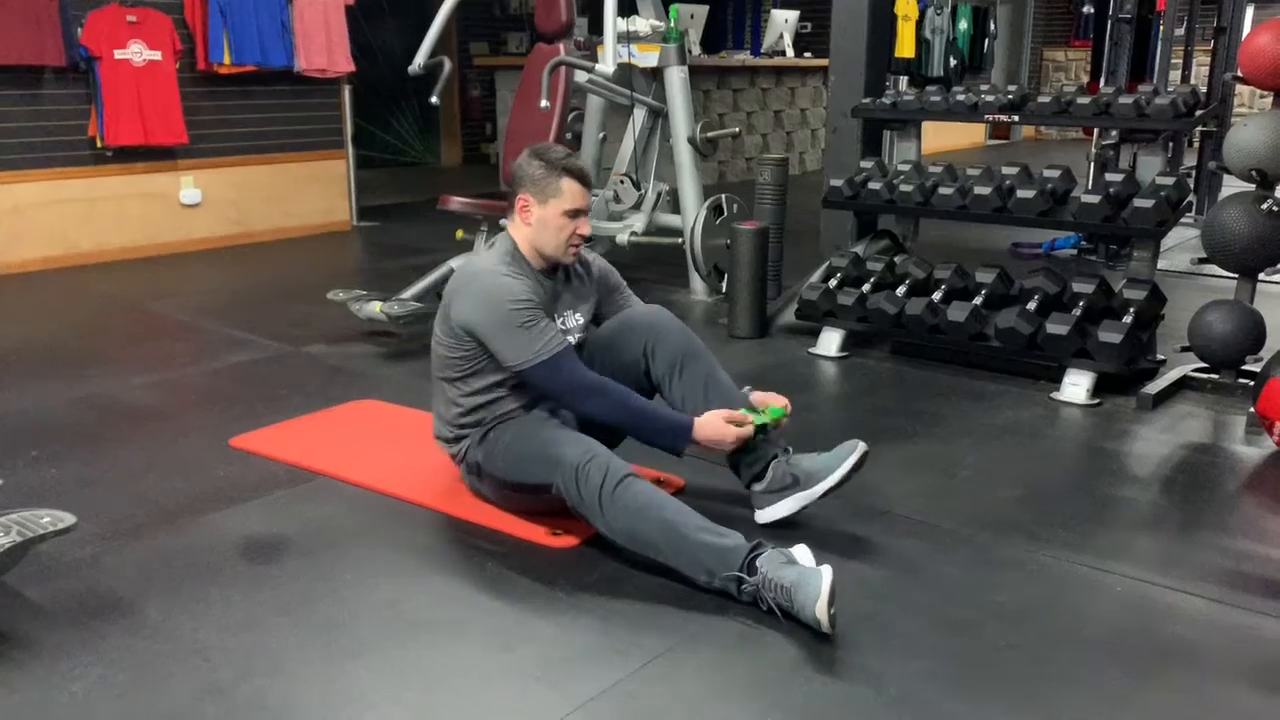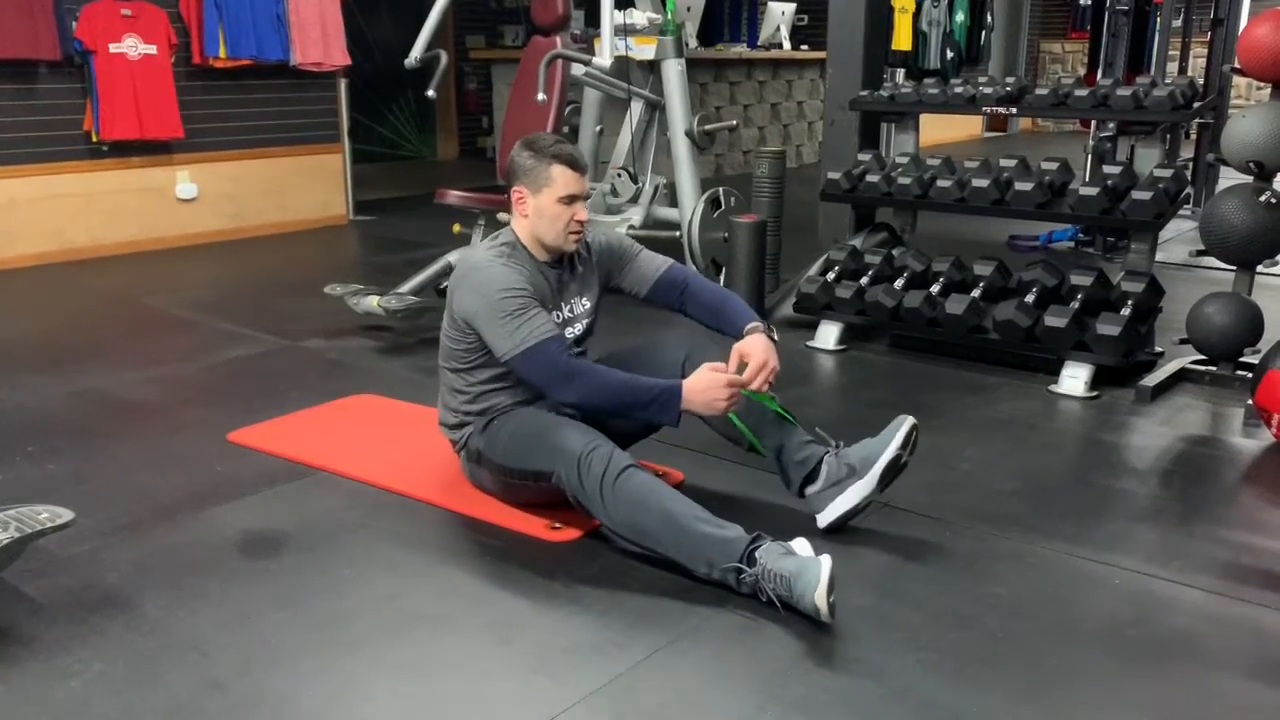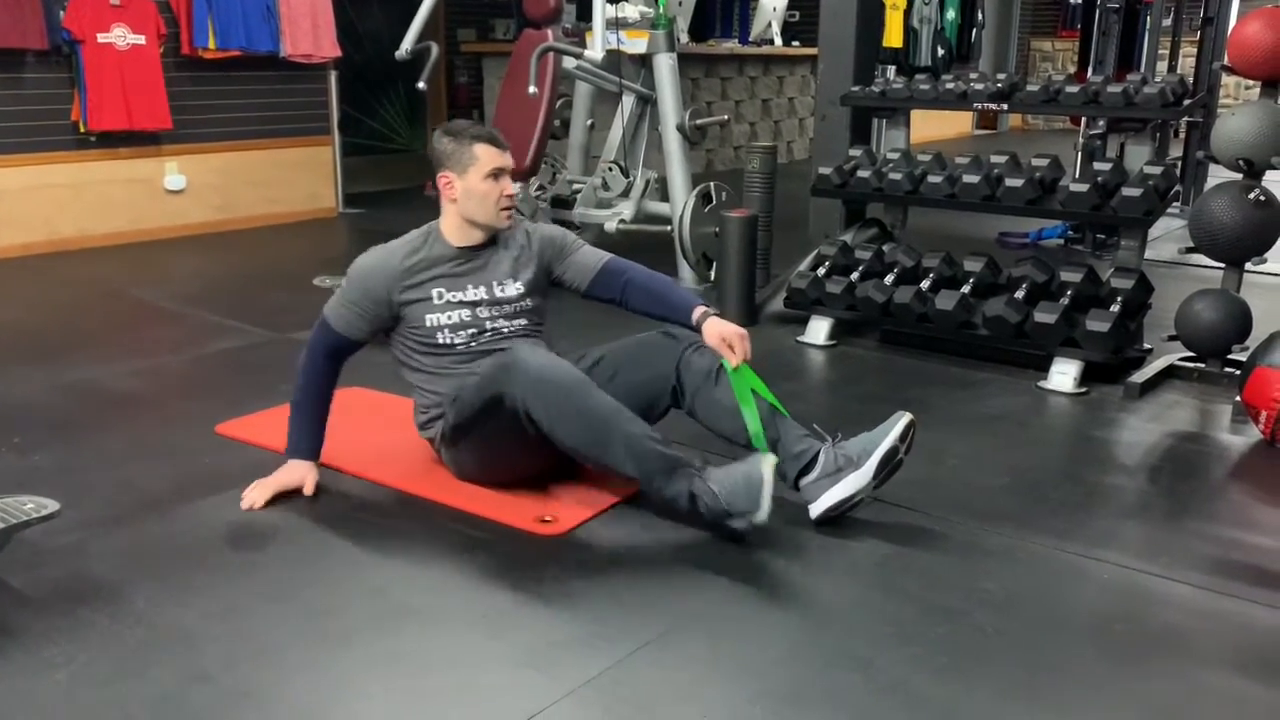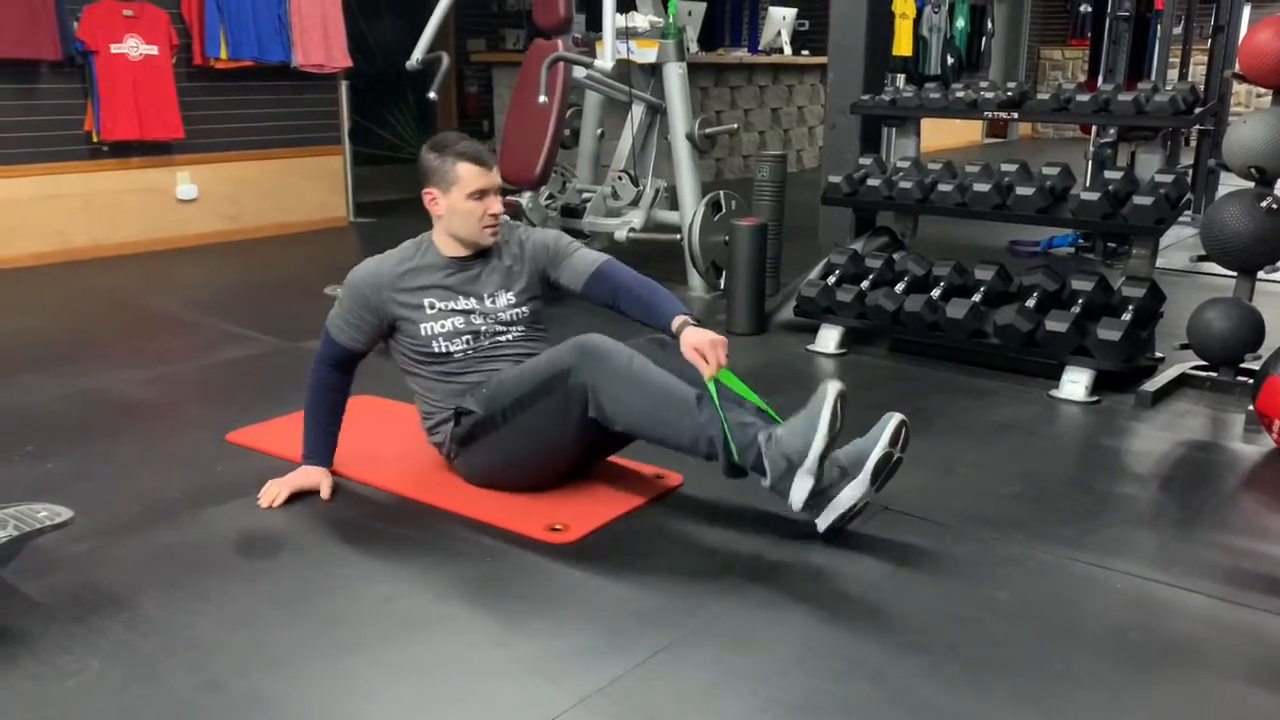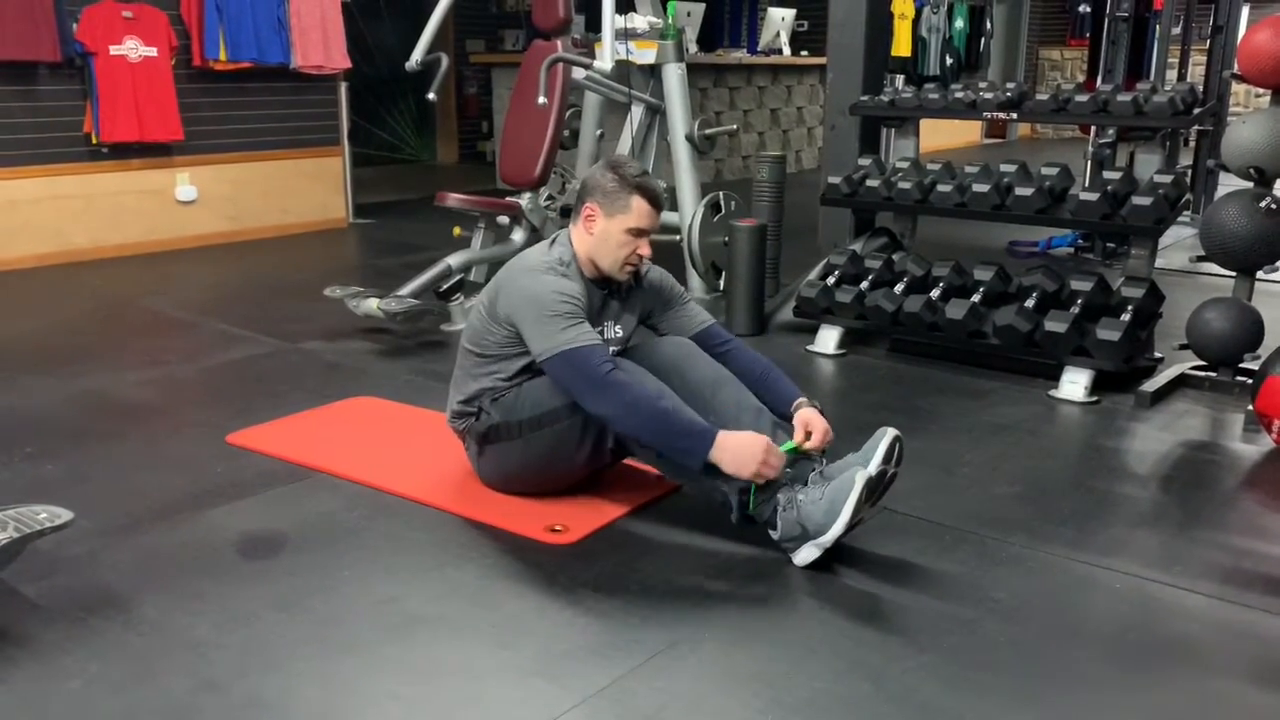
dt=1s
person 1, frame 1
left shoulder: (583, 267)
right shoulder: (493, 287)
left elbow: (655, 346)
right elbow: (579, 390)
left wrist: (740, 399)
right wrist: (689, 431)
left hip: (563, 406)
right hip: (495, 439)
left knee: (652, 325)
right knee: (586, 466)
left ankle: (768, 472)
right ankle: (760, 573)
person 1, frame 2
left shoulder: (593, 247)
right shoulder: (490, 276)
left elbow: (684, 287)
right elbow: (563, 379)
left wrist: (755, 330)
right wrist: (681, 397)
left hip: (573, 399)
right hip: (499, 429)
left knee: (691, 351)
right knee: (587, 458)
left ankle: (821, 474)
right ankle: (759, 565)
person 1, frame 3
left shoulder: (537, 241)
right shoulder: (389, 269)
left elbow: (621, 279)
right elbow: (324, 353)
left wrist: (702, 316)
right wrist: (302, 456)
left hip: (546, 404)
right hip: (473, 434)
left knee: (681, 351)
right knee: (530, 368)
left ankle: (814, 468)
right ankle: (701, 492)
person 1, frame 4
left shoulder: (533, 246)
right shoulder: (382, 281)
left elbow: (619, 284)
right elbow: (333, 365)
left wrist: (684, 325)
right wrist: (317, 461)
left hip: (554, 422)
right hip: (481, 436)
left knee: (664, 355)
right knee: (591, 355)
left ankle: (822, 472)
right ankle: (772, 460)
person 1, frame 5
left shoulder: (640, 279)
right shoulder: (541, 283)
left elbow: (719, 349)
right elbow: (599, 389)
left wrist: (798, 406)
right wrist: (715, 446)
left hip: (576, 430)
right hip: (501, 438)
left knee: (675, 355)
right knee: (622, 384)
left ankle: (807, 477)
right ankle: (782, 510)
